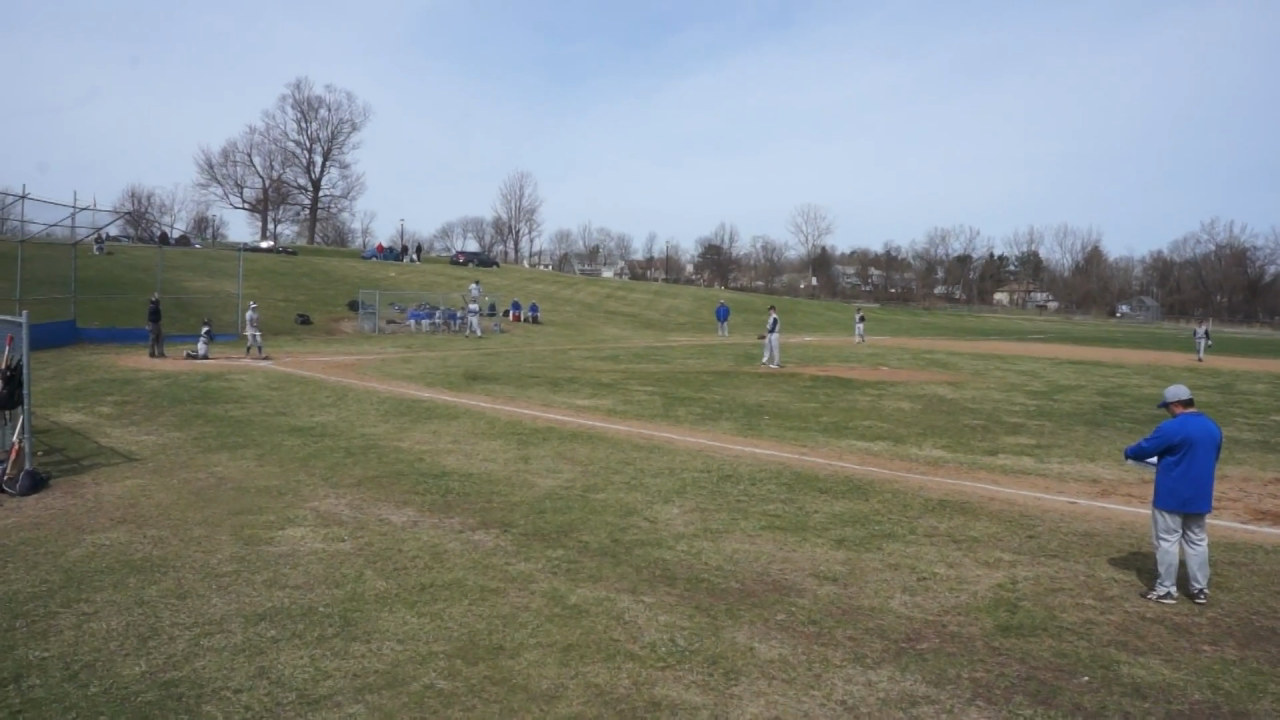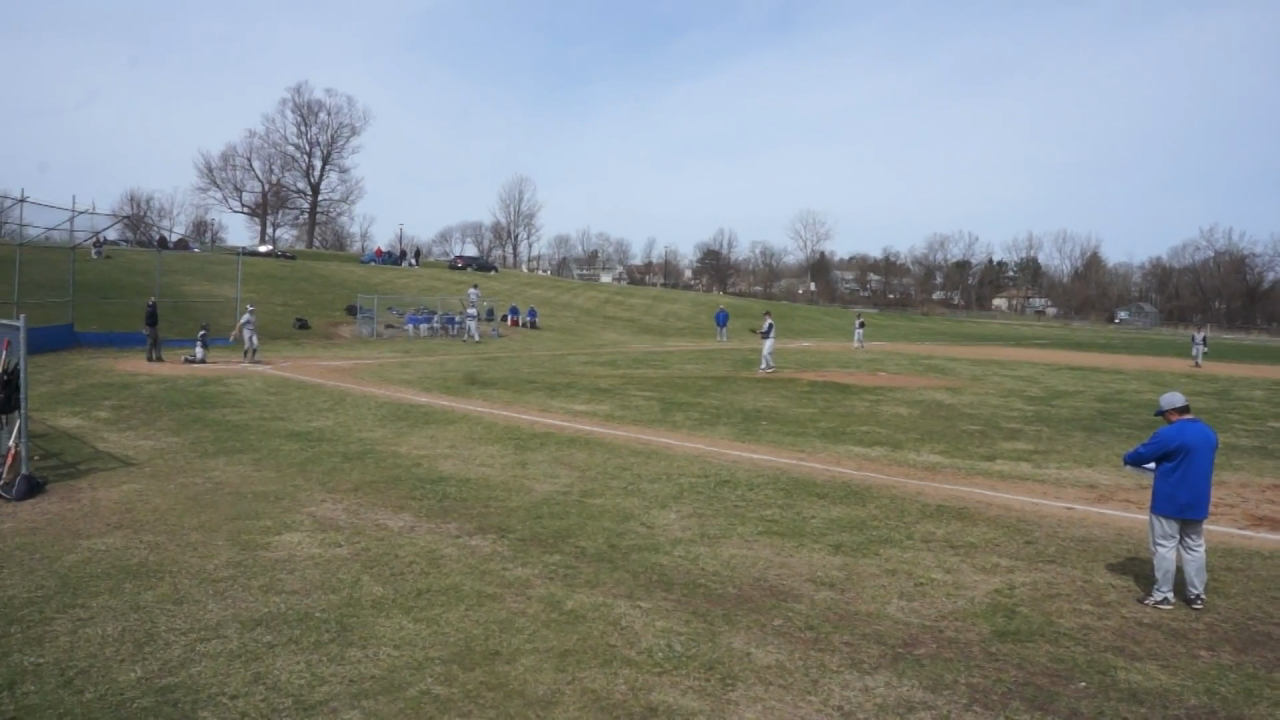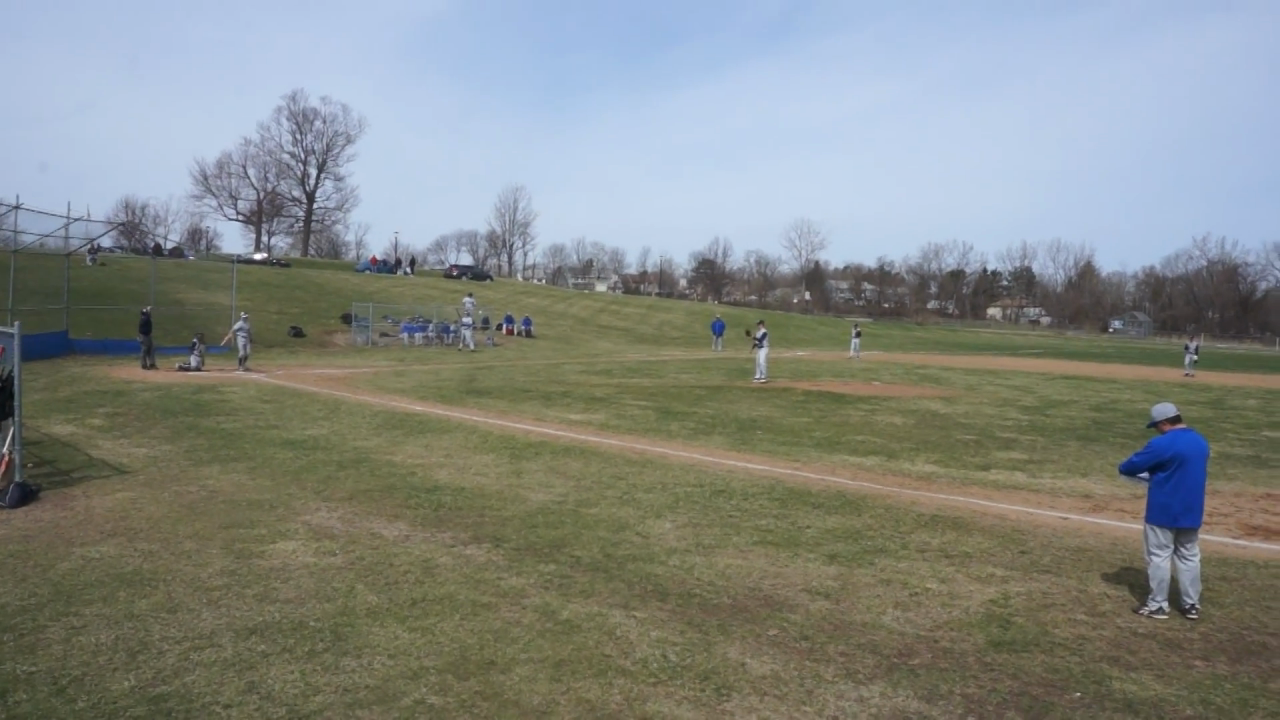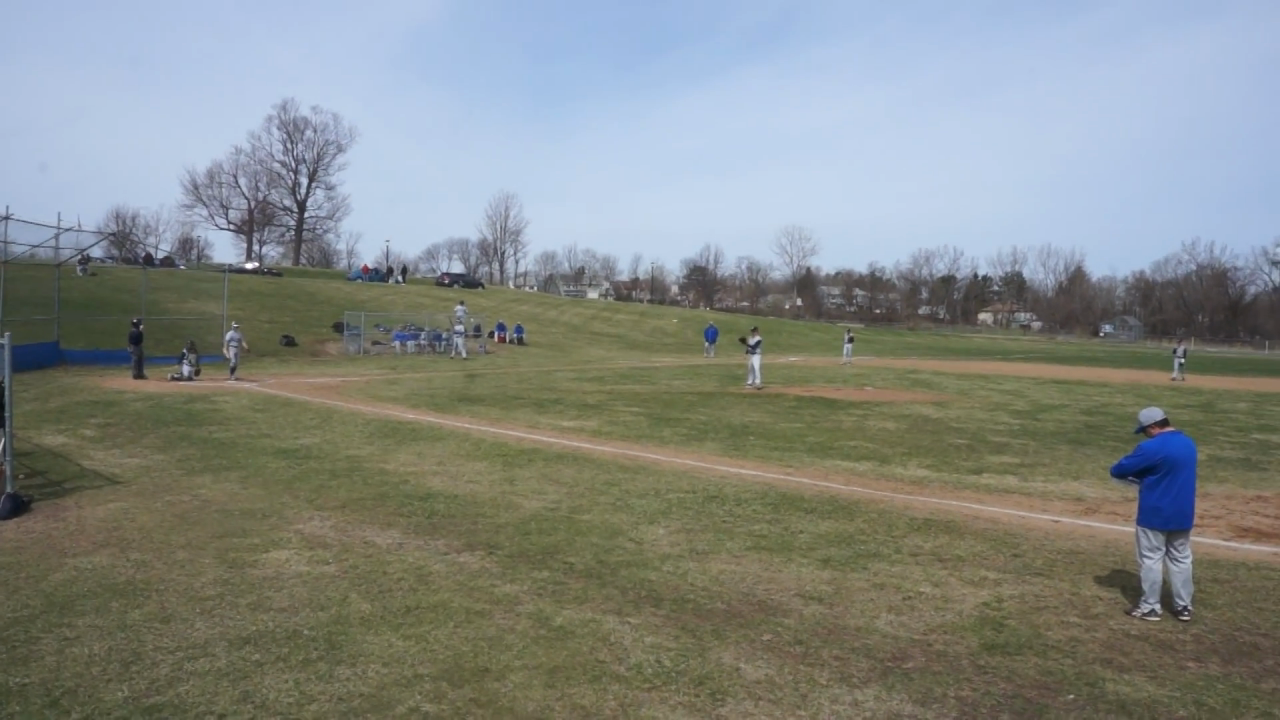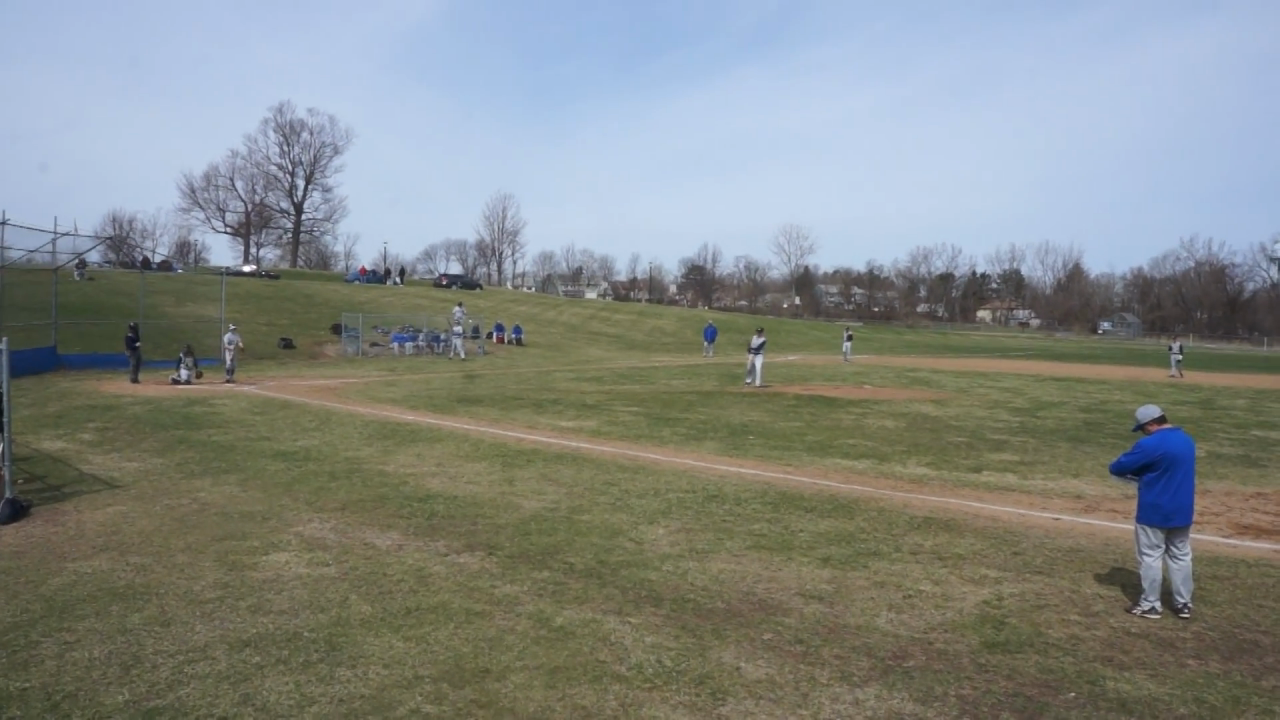
dt=0.2s
person 1, frame 1
left shoulder: (1171, 428)
right shoulder: (1213, 428)
left elbow: (1144, 449)
left wrist: (1128, 452)
left hip: (1171, 497)
right hip: (1200, 496)
left knee: (1167, 542)
right knee: (1197, 541)
left ankle: (1166, 590)
right ankle: (1200, 589)
person 1, frame 2
left shoulder: (1168, 434)
right shoulder: (1209, 434)
left elbow: (1139, 456)
left wrist: (1126, 458)
left hip: (1168, 502)
right hip: (1197, 502)
left knee: (1164, 548)
right knee: (1194, 547)
left ankle: (1163, 595)
right ankle: (1197, 595)
person 1, frame 3
left shoulder: (1161, 444)
right shoulder: (1201, 442)
left elbow: (1131, 466)
left wrist: (1122, 468)
left hip: (1163, 512)
right hip: (1191, 512)
left knee: (1159, 557)
right knee: (1189, 557)
left ankle: (1158, 605)
right ankle: (1192, 604)
person 1, frame 4
left shoulder: (1151, 447)
right shoulder: (1189, 444)
left elbow: (1120, 469)
left wrist: (1114, 471)
left hip: (1154, 515)
right hip: (1182, 514)
left knee: (1151, 560)
right knee: (1181, 559)
left ankle: (1150, 607)
right ankle: (1183, 606)
person 1, frame 5
left shoulder: (1150, 444)
right shoulder: (1187, 440)
left elbow: (1119, 467)
left wrist: (1113, 467)
left hip: (1154, 512)
right hip: (1182, 511)
left knee: (1150, 557)
right knee: (1181, 556)
left ankle: (1150, 605)
right ankle: (1184, 604)
